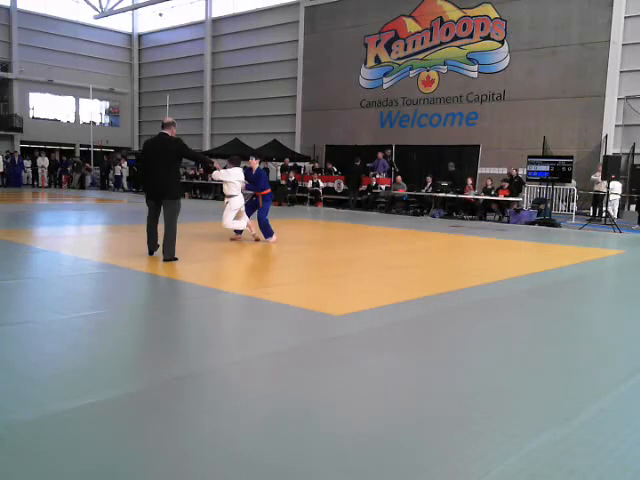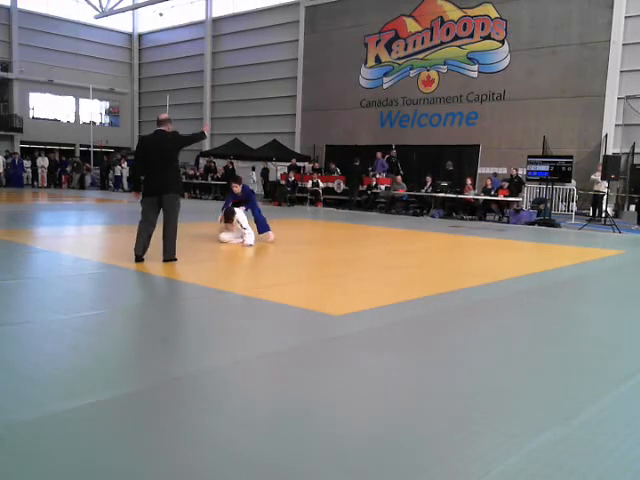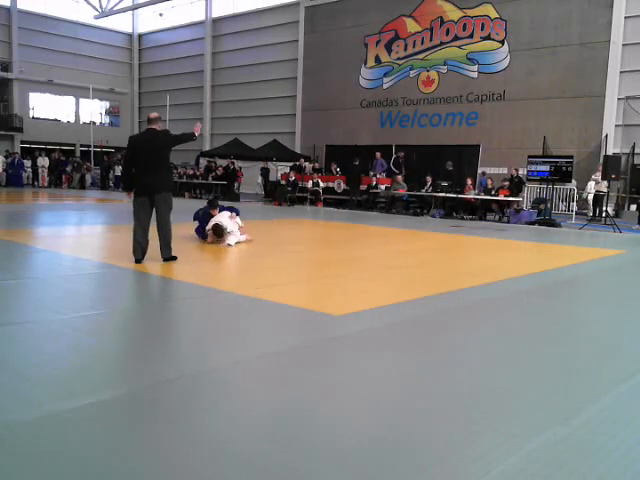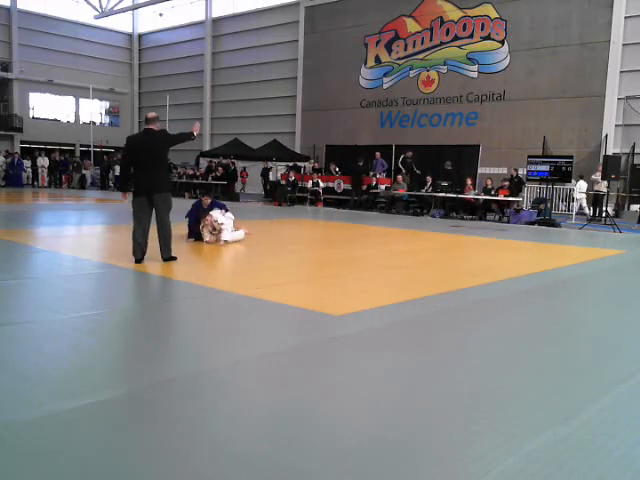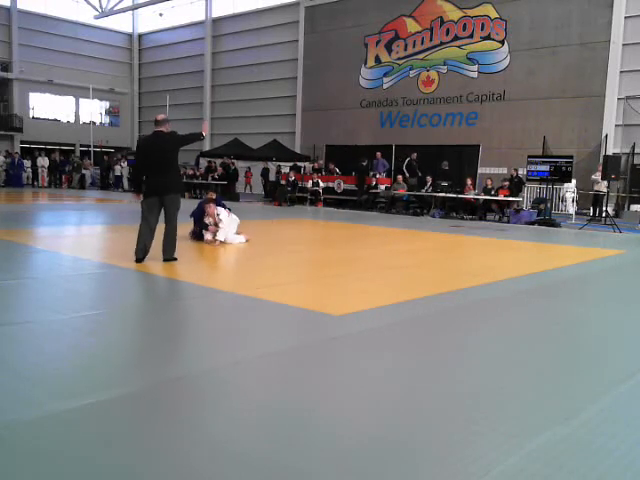
dt=0.4s
person 1, frame 1
left shoulder: (148, 143)
right shoulder: (176, 143)
left elbow: (143, 167)
right elbow: (194, 155)
left wrist: (146, 187)
right wrist: (210, 162)
left hip: (152, 188)
right hip: (170, 188)
left knee: (152, 218)
right knee: (170, 221)
left ankle: (151, 247)
right ankle: (168, 254)
person 1, frame 2
left shoulder: (144, 141)
right shoulder: (174, 138)
left elbow: (137, 165)
right elbow: (191, 138)
left wrist: (136, 187)
right wrist: (204, 132)
left hip: (150, 187)
right hip: (170, 187)
left knee: (147, 220)
right knee: (170, 221)
left ankle: (139, 253)
right ankle: (169, 255)
person 1, frame 3
left shoulder: (134, 140)
right shoulder: (164, 137)
left elbow: (127, 165)
right elbow: (181, 138)
left wrist: (128, 187)
right wrist: (195, 134)
left hip: (142, 187)
right hip: (162, 186)
left knee: (141, 222)
right knee: (164, 220)
left ankle: (138, 255)
right ankle: (167, 254)
person 1, frame 4
left shoulder: (132, 140)
right shoulder: (162, 137)
left elbow: (125, 165)
right elbow: (179, 137)
left wrist: (124, 187)
right wrist: (193, 133)
left hip: (141, 187)
right hip: (160, 186)
left knee: (141, 222)
right knee: (163, 220)
left ankle: (138, 255)
right ankle: (166, 254)
person 1, frame 5
left shoulder: (143, 142)
right shoulder: (173, 139)
left elbow: (138, 167)
right elbow: (189, 138)
left wrist: (138, 189)
right wrist: (203, 133)
left hip: (151, 188)
right hip: (171, 187)
left knee: (148, 221)
right knee: (171, 221)
left ankle: (140, 254)
right ankle: (168, 254)
